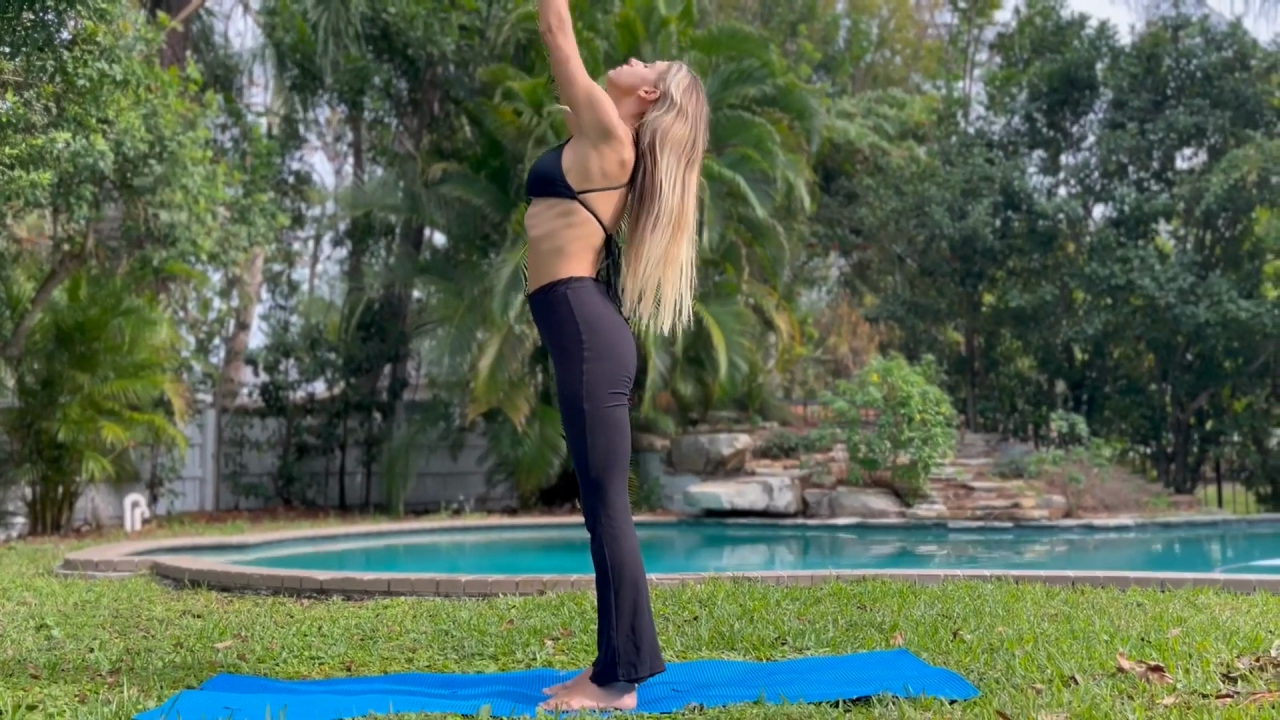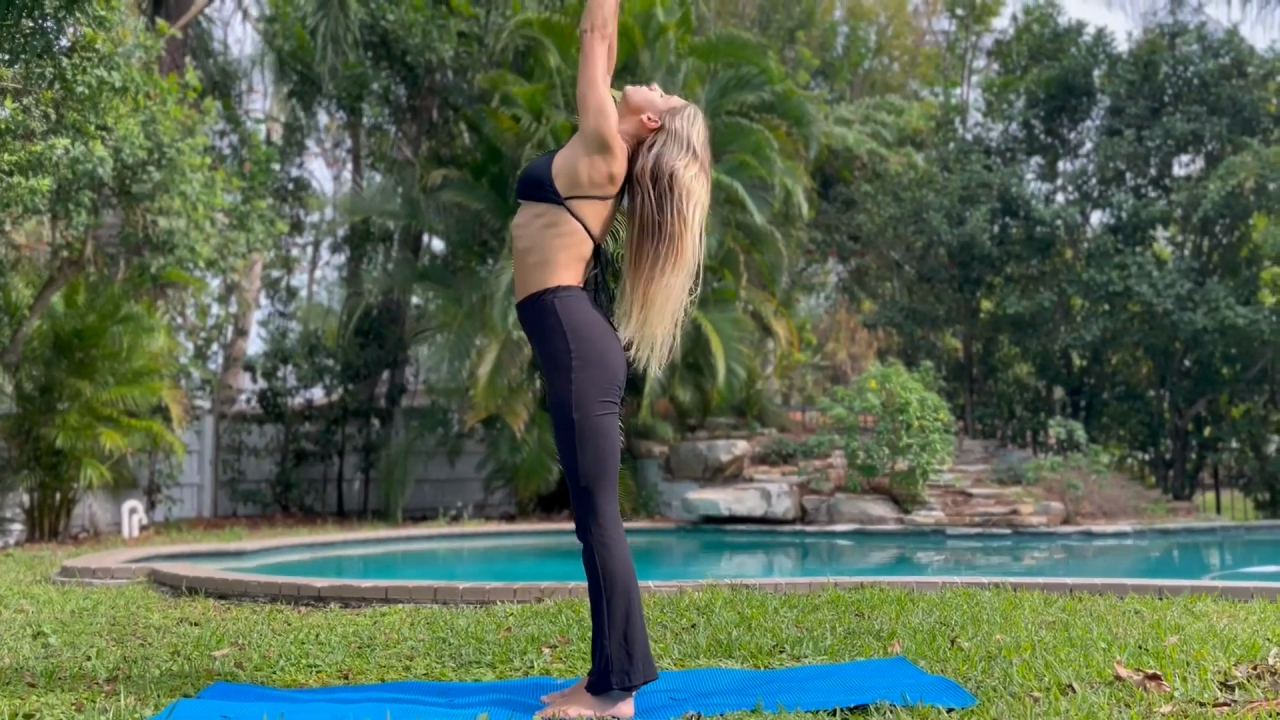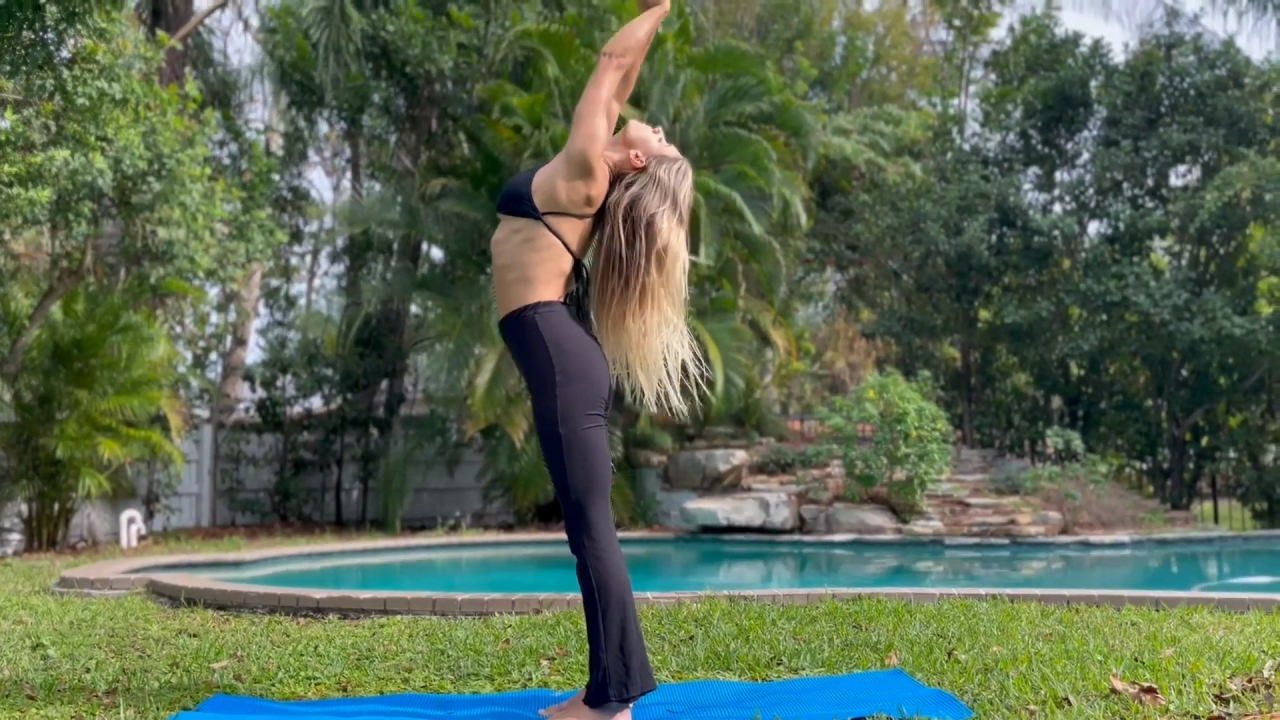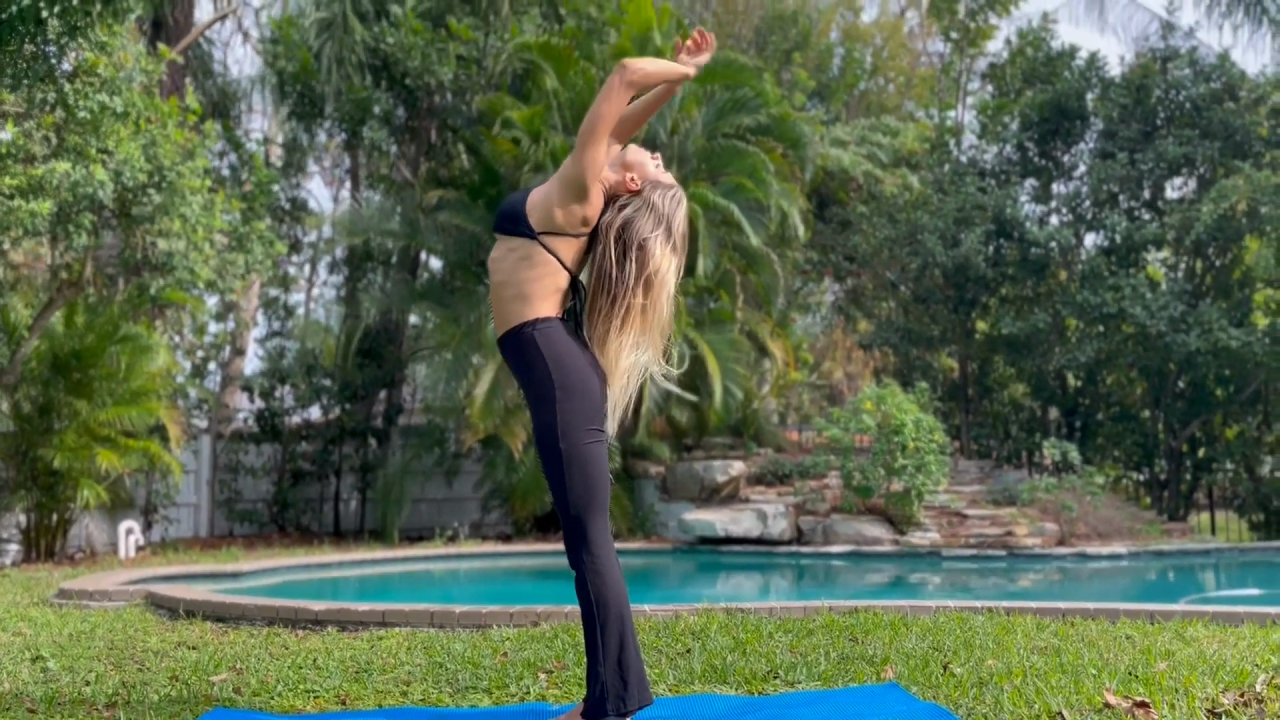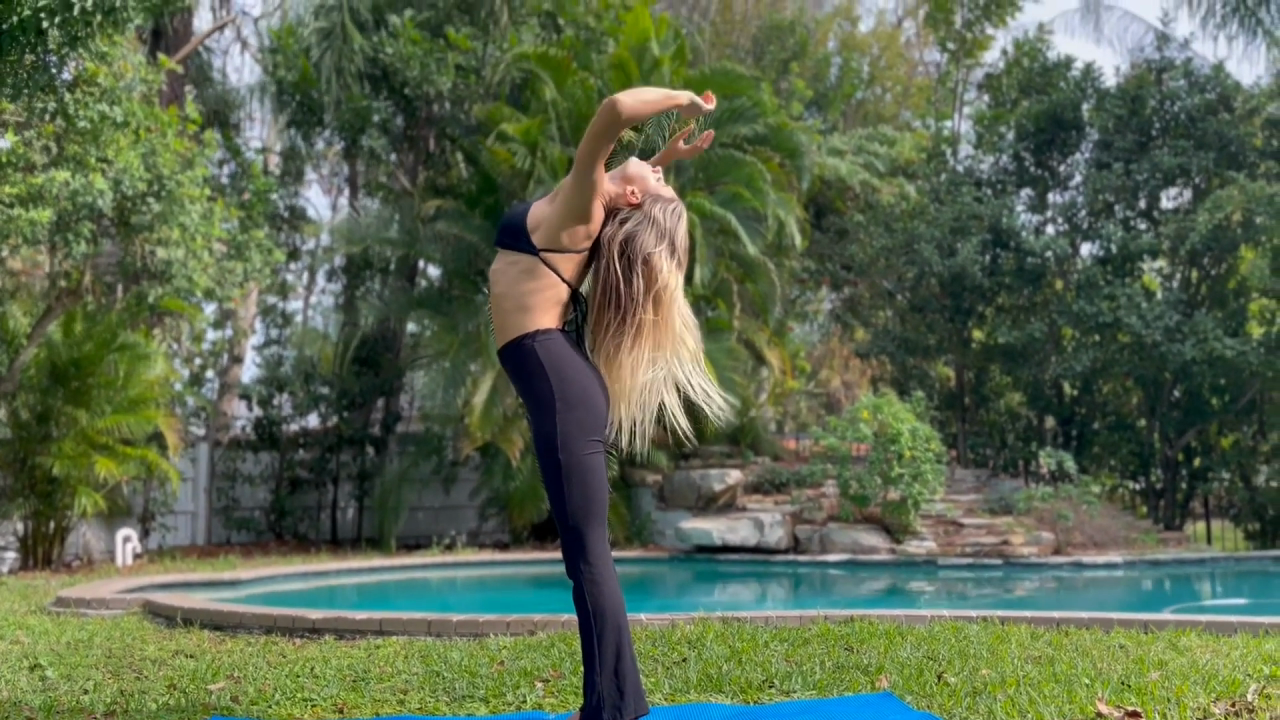
dt=0.4s
person 1, frame 1
left shoulder: (609, 133)
right shoulder: (599, 139)
left hip: (585, 332)
right hip: (585, 333)
left knee: (607, 507)
right knee: (602, 507)
left ankle: (618, 679)
right ankle: (617, 665)
person 1, frame 2
left shoulder: (604, 146)
right shoulder: (602, 153)
left hip: (573, 340)
right hip: (575, 341)
left knee: (597, 514)
right knee: (594, 514)
person 1, frame 3
left shoulder: (586, 169)
right shoulder: (588, 176)
left elbow: (612, 59)
right elbow: (616, 79)
left hip: (557, 353)
right hip: (563, 356)
left knee: (590, 527)
right knee: (589, 527)
person 1, frame 4
left shoulder: (580, 191)
right shoulder: (588, 195)
left elbow: (623, 76)
right elbow: (615, 128)
left wrist: (680, 71)
right wrist: (678, 75)
left hip: (556, 371)
right hip: (558, 372)
left knee: (589, 540)
right knee: (587, 540)
person 1, frame 5
left shoulder: (582, 204)
right shoulder: (584, 210)
left elbow: (613, 110)
left wrist: (680, 99)
right wrist: (671, 155)
left hip: (558, 384)
right hip: (561, 383)
left knee: (586, 551)
right knee: (585, 550)
